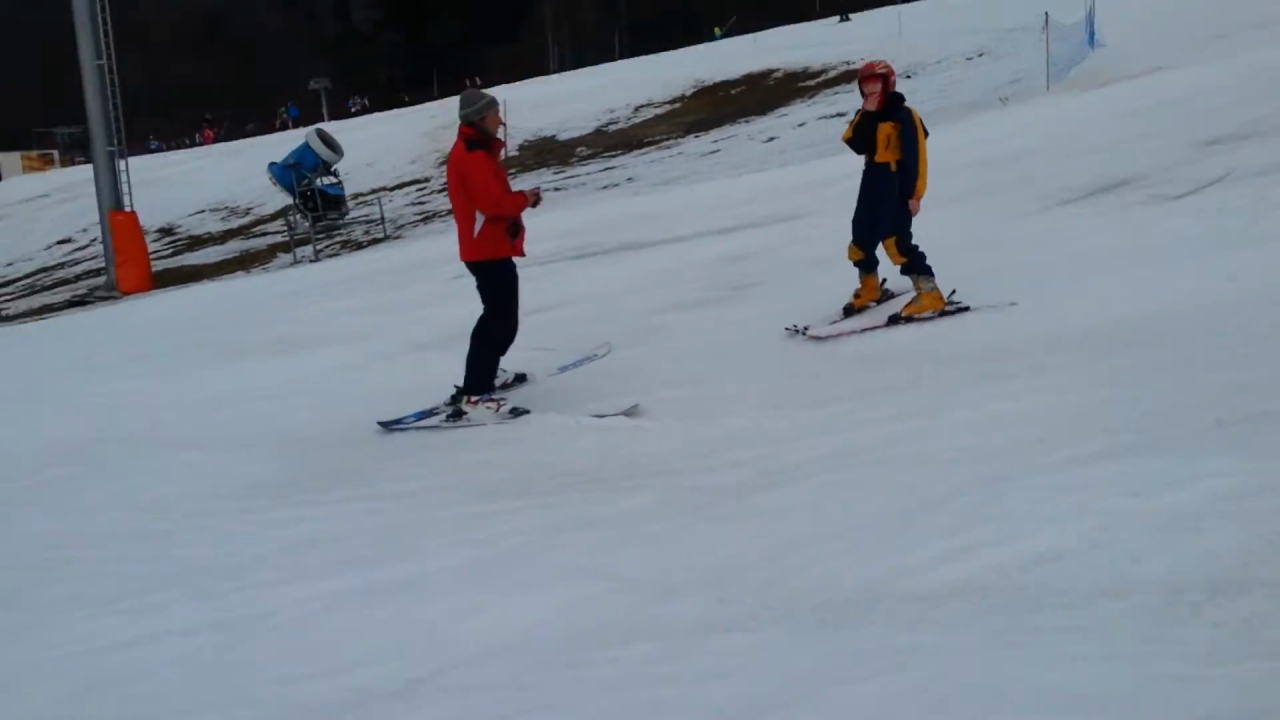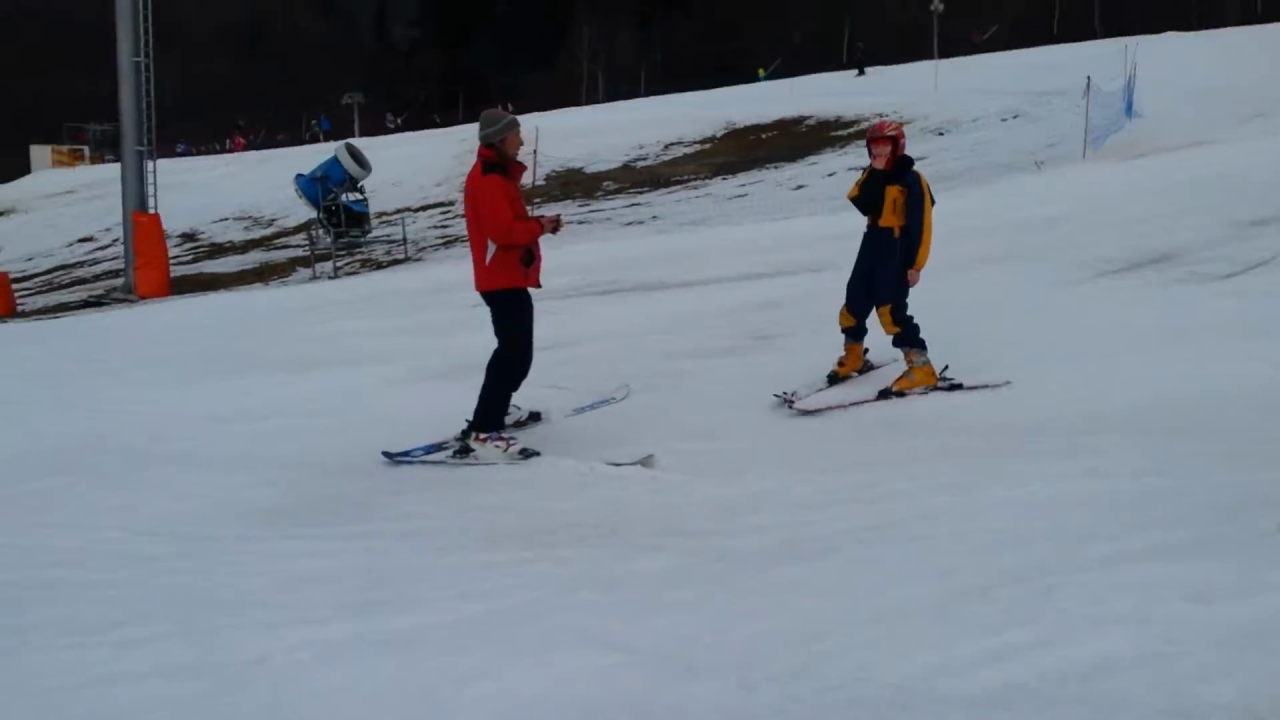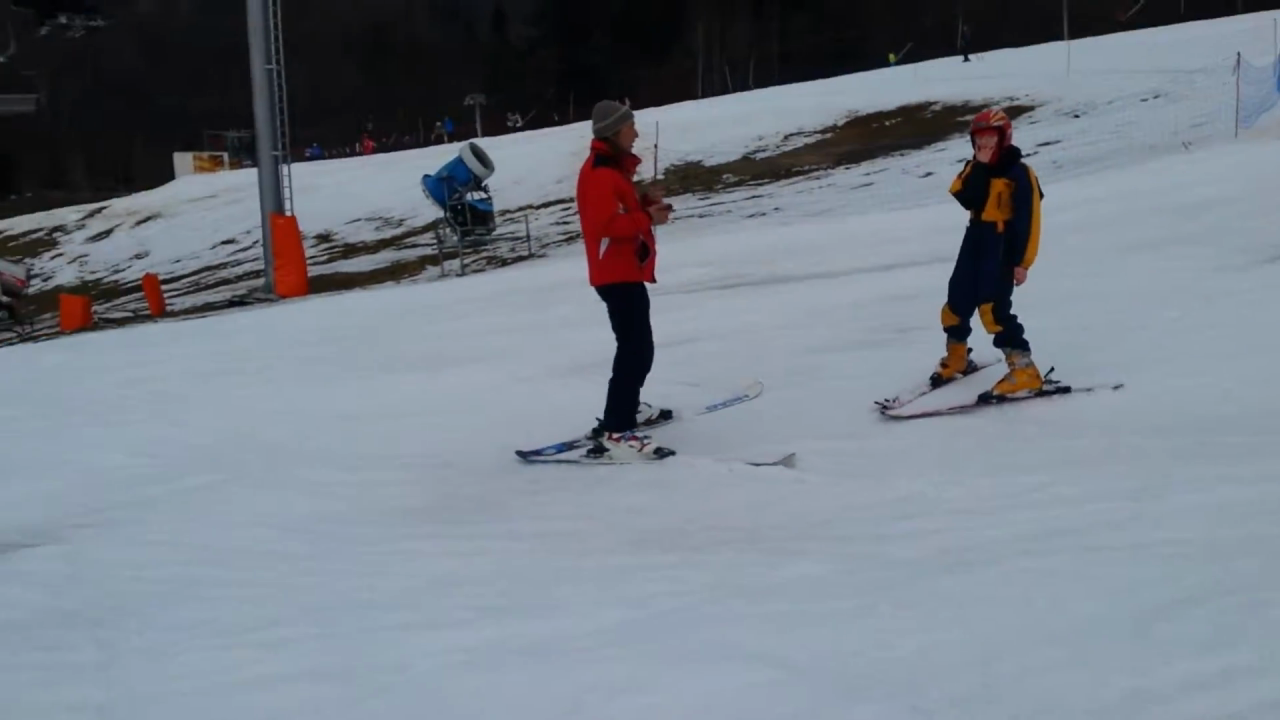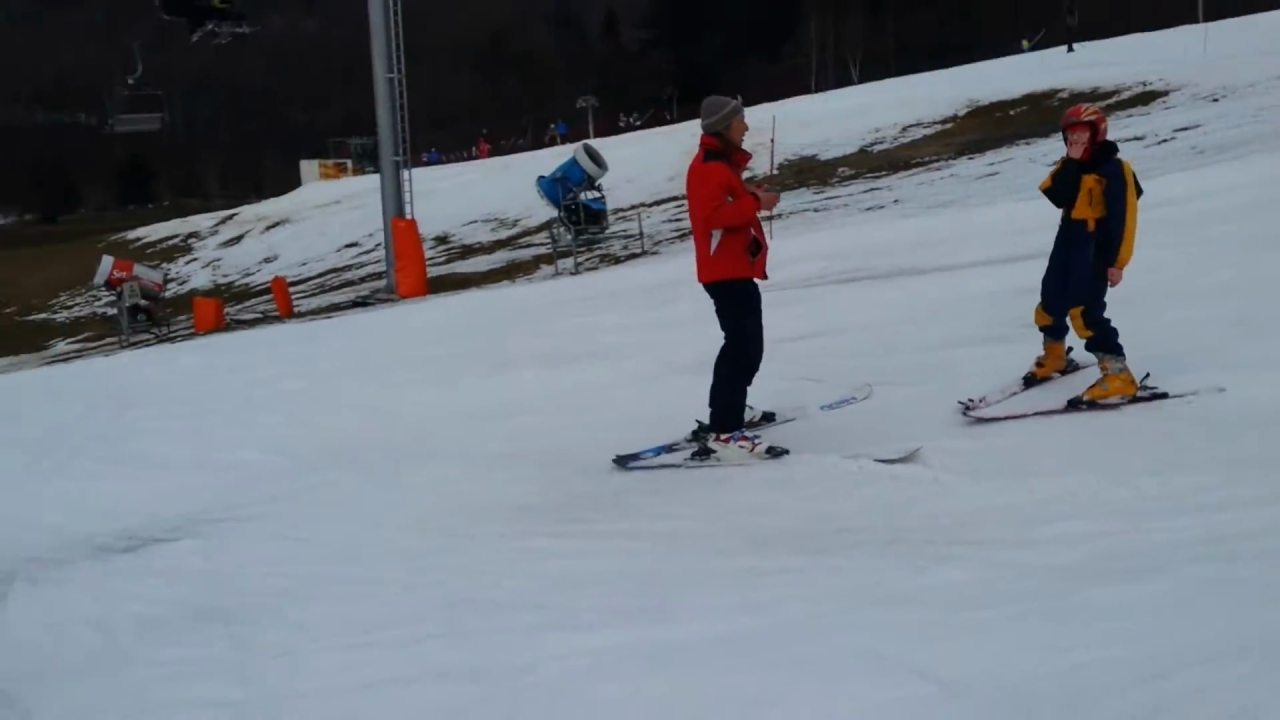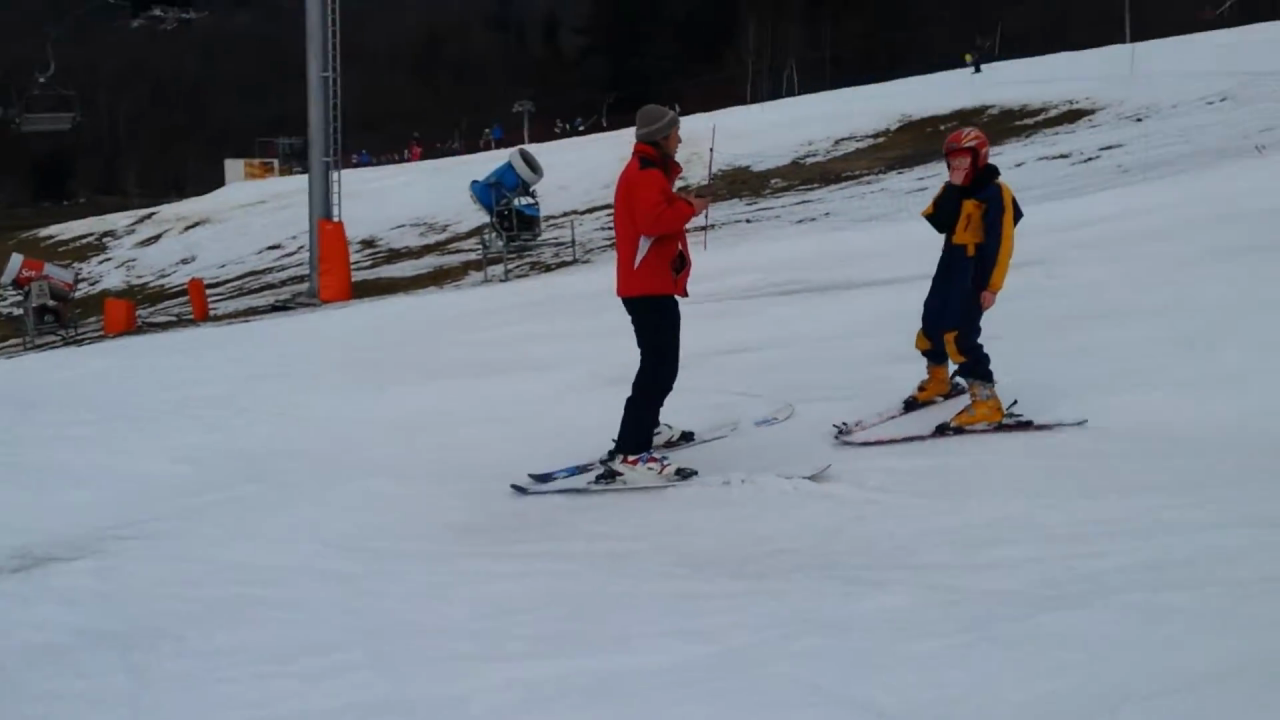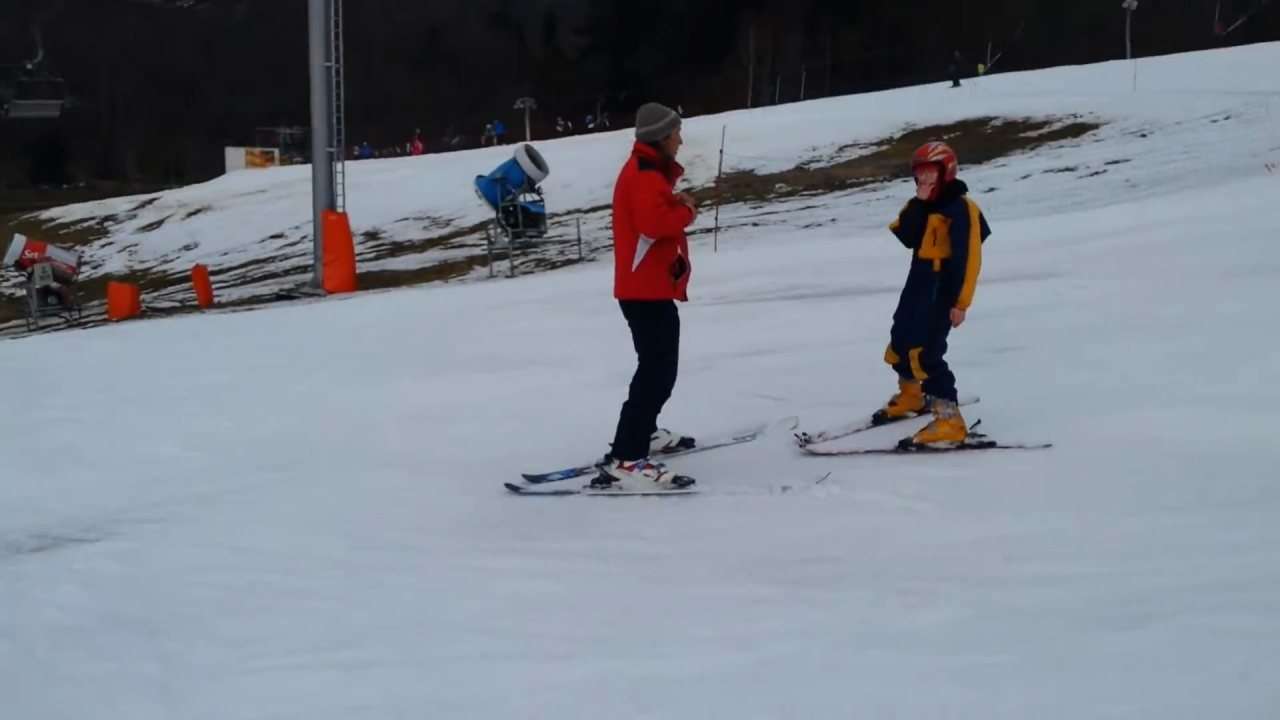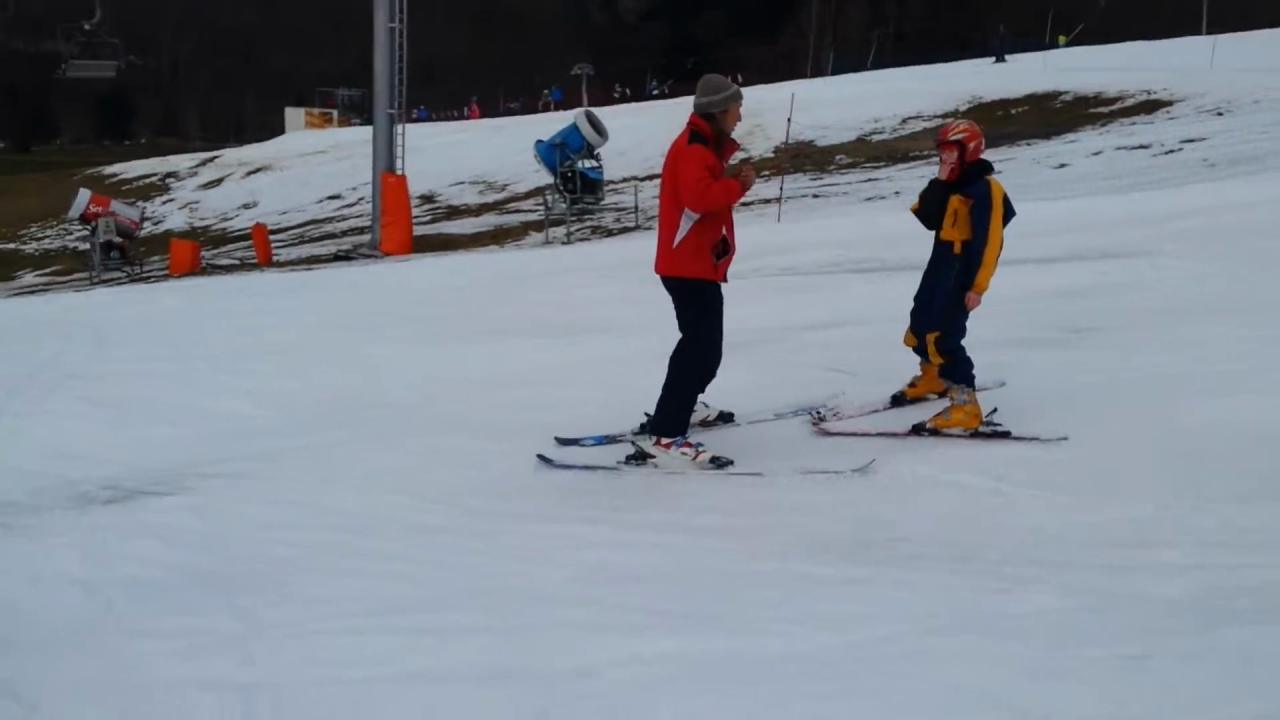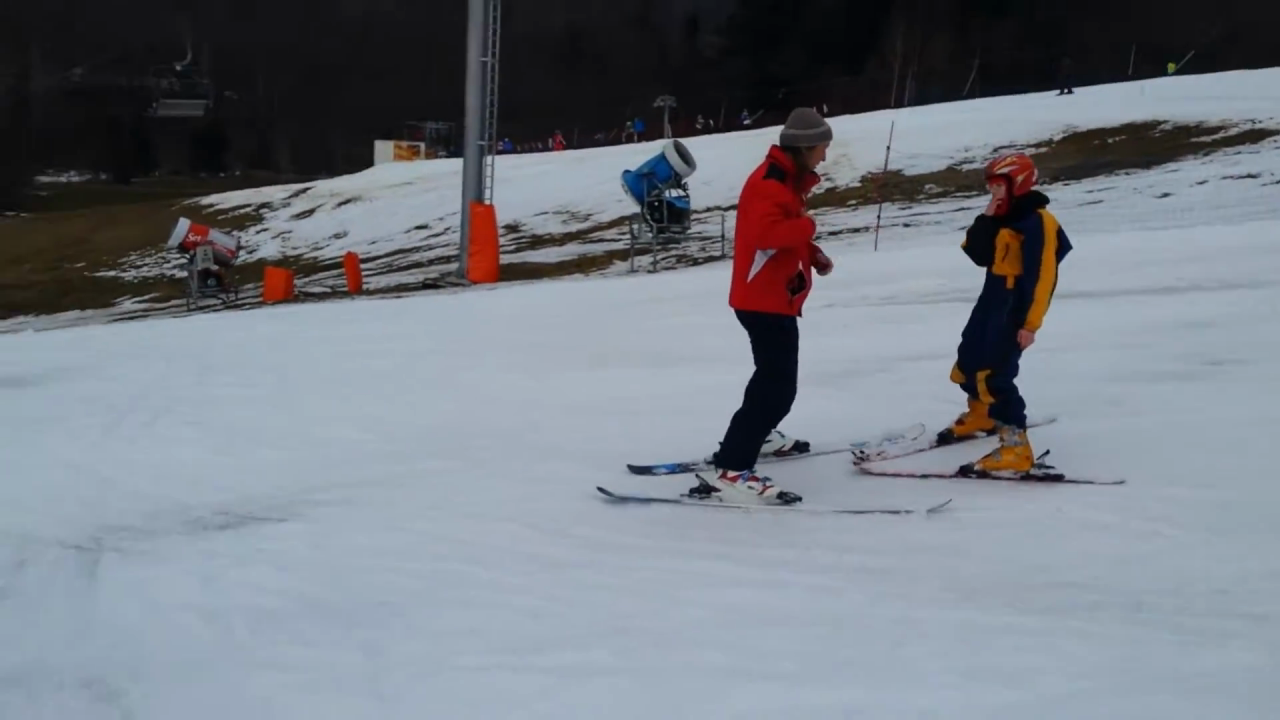
dt=0.3s
person 1, frame 1
left shoulder: (471, 150)
right shoulder: (473, 155)
right elbow: (492, 203)
left wrist: (520, 198)
right wrist: (524, 199)
left hip: (486, 247)
right hip: (489, 250)
left knee: (495, 314)
right knee: (502, 321)
left ankle: (483, 376)
right ankle: (474, 395)
person 1, frame 2
left shoulder: (495, 173)
right shoulder: (489, 178)
right elbow: (502, 230)
left wrist: (538, 222)
right wrist: (539, 226)
left hip: (506, 276)
right hip: (503, 279)
left knee: (511, 349)
right knee: (515, 355)
left ankle: (497, 410)
right ankle: (483, 432)
person 1, frame 3
left shoulder: (612, 167)
right shoulder: (600, 172)
right elbow: (606, 223)
left wrist: (645, 203)
right wrist: (648, 218)
left hip: (624, 270)
right hip: (617, 274)
left knee: (634, 346)
right knee: (638, 350)
left ankle: (625, 409)
right ankle: (616, 431)
person 1, frame 4
left shoulder: (720, 161)
right shoulder: (710, 165)
right elbow: (712, 214)
left wrist: (751, 195)
right wrist: (755, 203)
left hip: (732, 267)
right hip: (727, 270)
left knee: (740, 344)
right knee: (746, 349)
left ankle: (726, 411)
right ankle: (723, 432)
person 1, frame 5
left shoulder: (645, 170)
right shoulder: (647, 173)
right elbow: (654, 221)
left wrist: (679, 203)
right wrist: (689, 207)
left hip: (649, 282)
right hip: (649, 285)
left knee: (658, 362)
right knee: (660, 367)
left ankle: (645, 428)
right ankle: (630, 452)
person 1, frame 6
left shoulder: (645, 171)
right shoulder: (644, 173)
right elbow: (654, 222)
left wrist: (676, 205)
right wrist: (686, 212)
left hip: (646, 286)
right hip: (647, 289)
left knee: (658, 366)
right knee: (657, 372)
left ankle: (644, 432)
right ankle: (626, 458)
person 1, frame 7
left shoulder: (703, 144)
right shoulder: (693, 147)
left elbow: (710, 195)
right elbow: (699, 196)
left wrist: (734, 182)
right wrist: (736, 184)
left hip: (694, 262)
right hip: (691, 265)
left knee: (697, 341)
right knee: (705, 352)
left ankle: (683, 405)
right ankle: (663, 434)
person 1, frame 8
left shoulder: (784, 179)
right shoulder: (770, 181)
right elbow: (764, 233)
left wrist: (813, 255)
right wrist: (807, 227)
left hip: (771, 296)
right hip: (765, 300)
left knee: (773, 374)
right knee: (779, 387)
left ankle: (757, 435)
right ankle: (730, 467)
person 2, frame 1
left shoulder: (903, 115)
right shoulder: (866, 115)
left elbow: (916, 156)
right elbow: (858, 145)
left wrist: (915, 193)
right wrist: (866, 114)
left hip: (896, 183)
right hip: (871, 181)
left knee: (895, 240)
right knee: (861, 240)
left ankle: (929, 294)
right ankle: (870, 289)
person 2, frame 2
left shoulder: (912, 180)
right shoulder: (873, 176)
left elbow: (921, 224)
right elbow: (863, 205)
left wrist: (916, 263)
right wrist: (874, 174)
left hip: (897, 250)
right hip: (872, 244)
left knee: (890, 309)
right knee: (855, 304)
left ankle: (921, 368)
right ankle: (854, 357)
person 2, frame 3
left shoulder: (1019, 172)
right shoulder: (975, 168)
left elbow: (1029, 220)
right elbow: (966, 199)
left wrist: (1024, 261)
right wrist: (979, 167)
left hip: (1002, 244)
right hip: (975, 239)
left knee: (992, 307)
right knee: (957, 301)
left ankle: (1024, 371)
right ankle: (957, 357)
person 2, frame 4
left shoulder: (1114, 168)
right shoulder: (1070, 164)
left elbow: (1124, 217)
right elbow: (1058, 197)
left wrist: (1118, 261)
right wrist: (1070, 164)
left hip: (1095, 244)
right hip: (1068, 238)
left knee: (1084, 310)
right knee: (1050, 301)
left ankle: (1118, 375)
right ankle: (1054, 356)
person 2, frame 5
left shoulder: (994, 192)
right shoulder: (955, 188)
left elbow: (1001, 242)
right elbow: (941, 224)
left wrist: (992, 285)
right wrist: (951, 190)
left hip: (975, 269)
right hip: (950, 263)
left knee: (958, 335)
right knee: (931, 326)
left ankle: (986, 402)
right ankle: (938, 381)
person 2, frame 6
left shoulder: (961, 207)
right shoulder: (922, 204)
left elbow: (968, 257)
right elbow: (907, 238)
left wrist: (961, 301)
right wrist: (918, 204)
left hip: (943, 284)
right hip: (919, 279)
left knee: (924, 351)
right knee: (900, 341)
left ankle: (950, 420)
right ankle: (912, 395)
person 2, frame 7
left shoulder: (985, 188)
right shoulder: (949, 183)
left elbow: (989, 241)
right elbow: (929, 220)
left wrist: (978, 285)
right wrist: (937, 184)
left hip: (964, 268)
right hip: (941, 261)
left knee: (942, 334)
right knee: (920, 324)
left ankle: (964, 407)
right ankle: (932, 377)
person 2, frame 8
left shoulder: (1037, 222)
right shoulder: (1002, 217)
left elbow: (1042, 276)
right elbow: (979, 255)
left wrist: (1031, 322)
right wrist: (985, 219)
left hip: (1016, 304)
right hip: (992, 298)
left knee: (994, 373)
right knee: (968, 361)
left ankle: (1016, 447)
right ankle: (980, 415)
